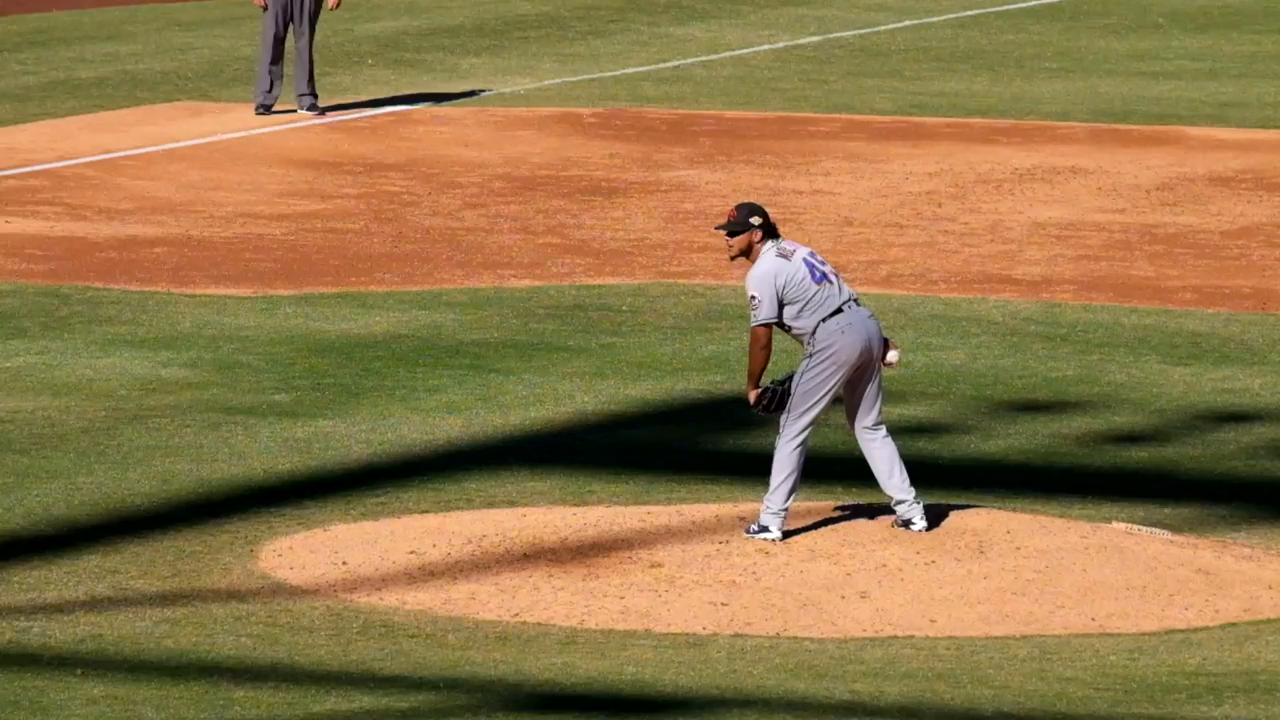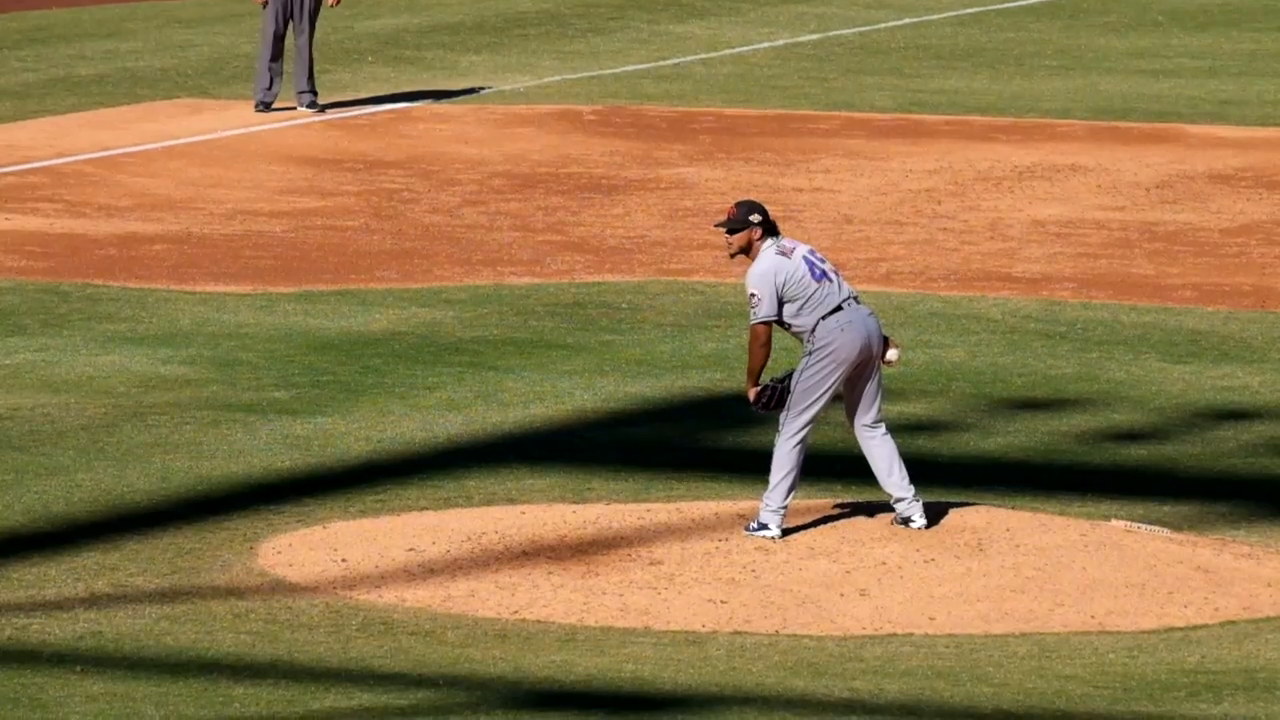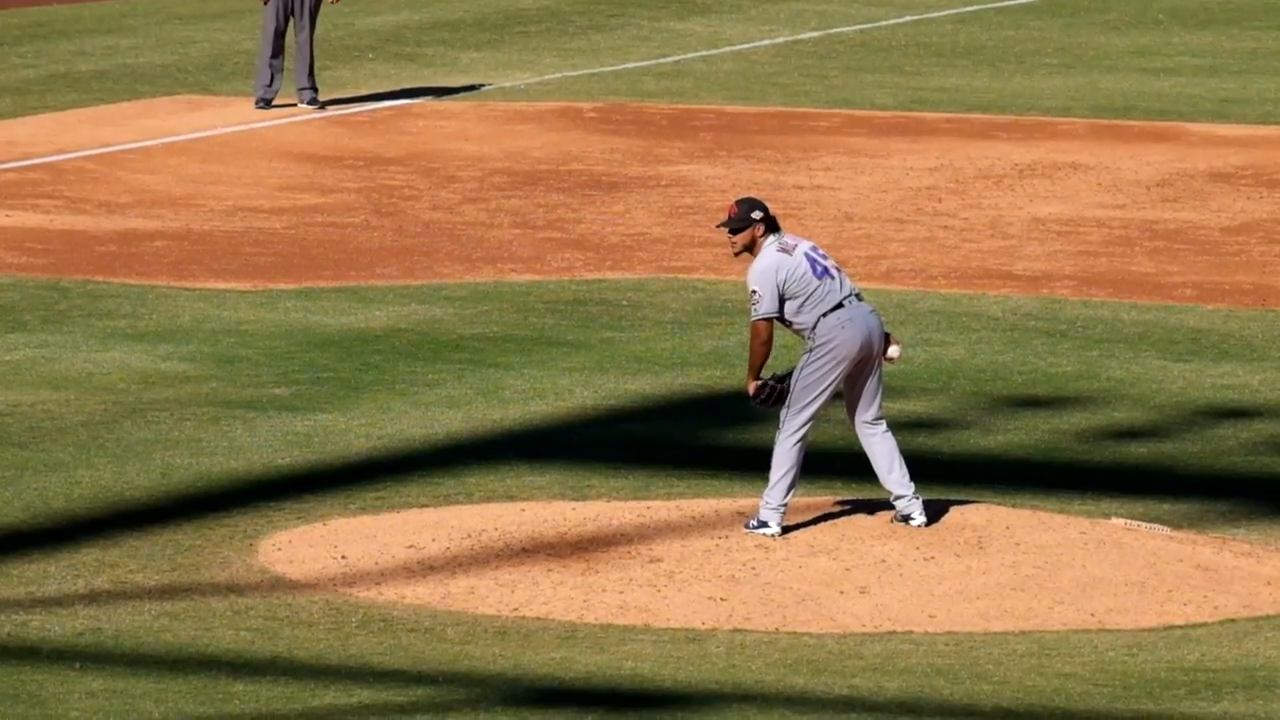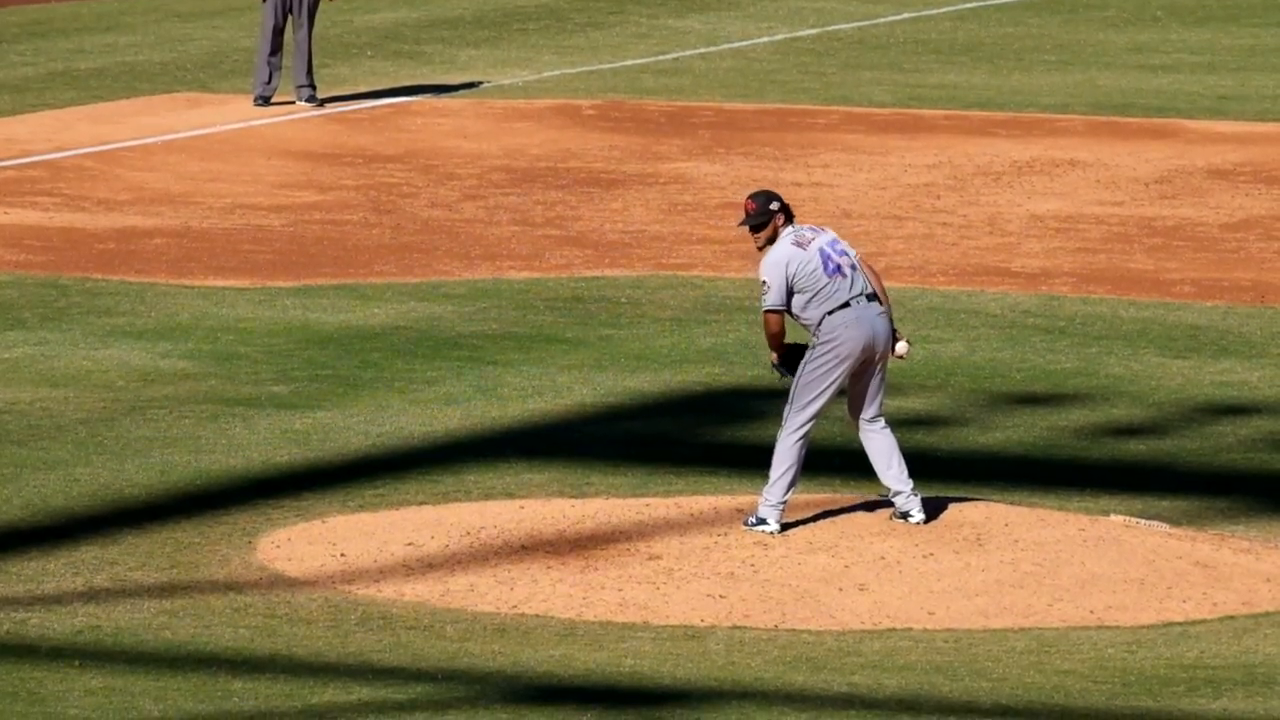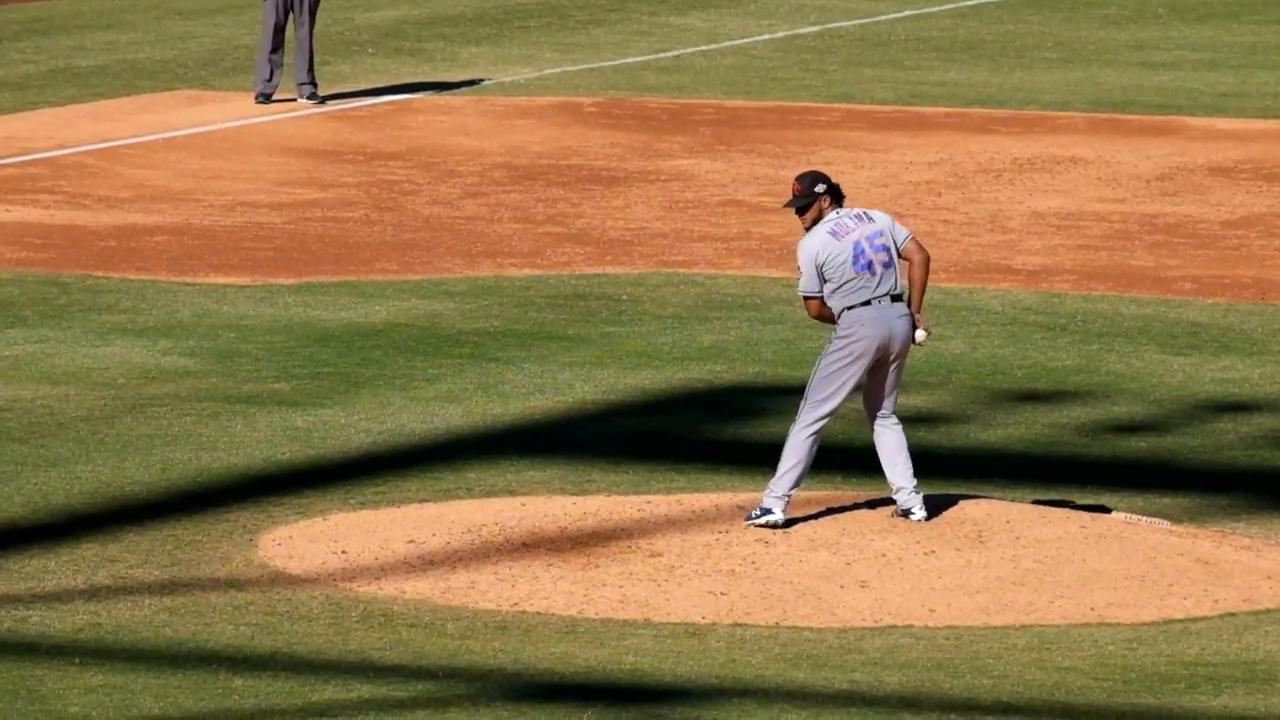
dt=0.2s
person 1, frame 1
left shoulder: (761, 273)
right shoulder: (792, 248)
left elbow: (761, 338)
left wrist: (752, 386)
left hip: (834, 338)
right hip: (867, 326)
left knee: (793, 428)
right knee: (870, 426)
left ankle: (771, 520)
right ankle: (910, 510)
person 1, frame 2
left shoulder: (761, 270)
right shoulder: (793, 246)
left elbow: (761, 336)
left wrist: (752, 384)
left hip: (835, 336)
right hip: (867, 323)
left knee: (793, 426)
right knee: (869, 424)
left ankle: (771, 517)
right ankle: (910, 508)
person 1, frame 3
left shoulder: (763, 267)
right shoulder: (795, 242)
left elbow: (762, 333)
right elbow: (839, 285)
left wrist: (752, 378)
left hip: (835, 333)
right hip: (868, 320)
left knee: (793, 424)
right knee: (870, 422)
left ankle: (770, 515)
right ankle: (909, 505)
person 1, frame 4
left shoulder: (775, 259)
right shoulder: (821, 232)
left elbow: (774, 324)
right elbow: (869, 273)
left wrist: (778, 351)
right wrist: (888, 322)
left hip: (840, 331)
right hip: (876, 321)
left knee: (796, 421)
right knee: (870, 419)
left ankle: (769, 512)
right ankle: (908, 503)
person 1, frame 5
left shoulder: (813, 243)
right shoulder: (877, 218)
left elbow: (815, 308)
right elbow: (919, 256)
right wrist: (914, 310)
left hip: (859, 326)
right hip: (899, 320)
left knee: (811, 416)
right knee: (883, 415)
left ankle: (774, 502)
right ankle: (910, 500)
